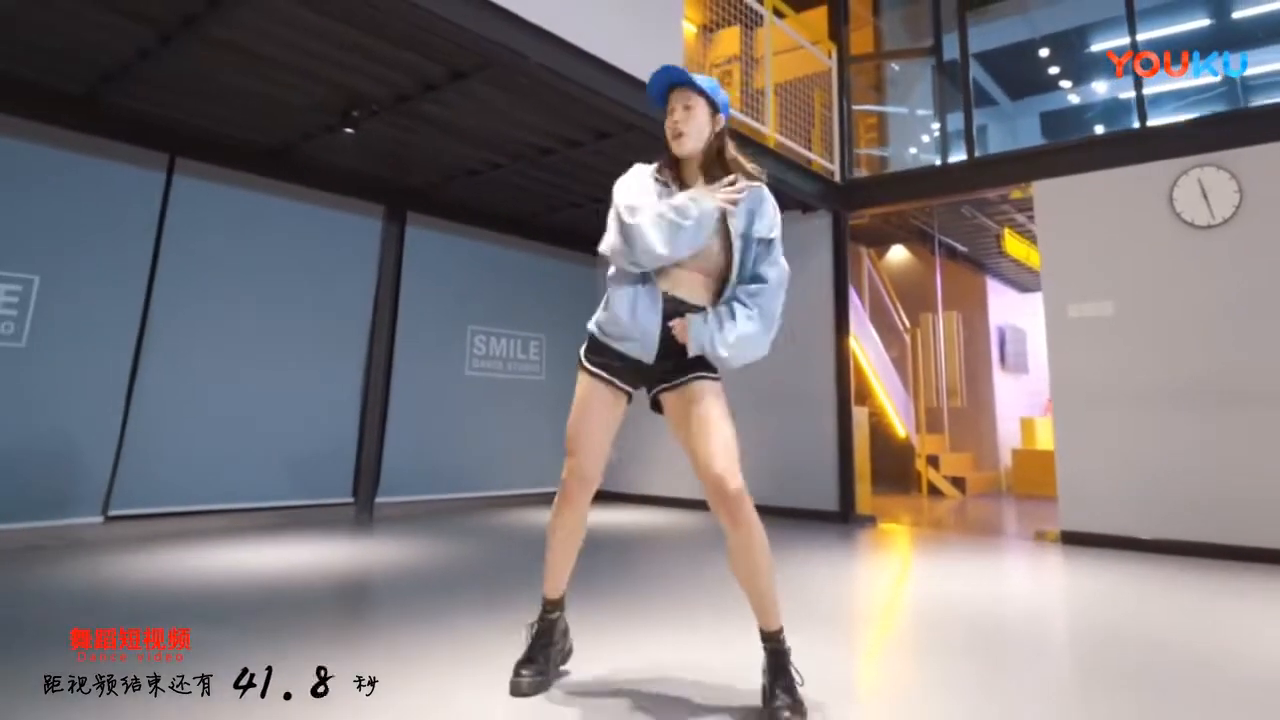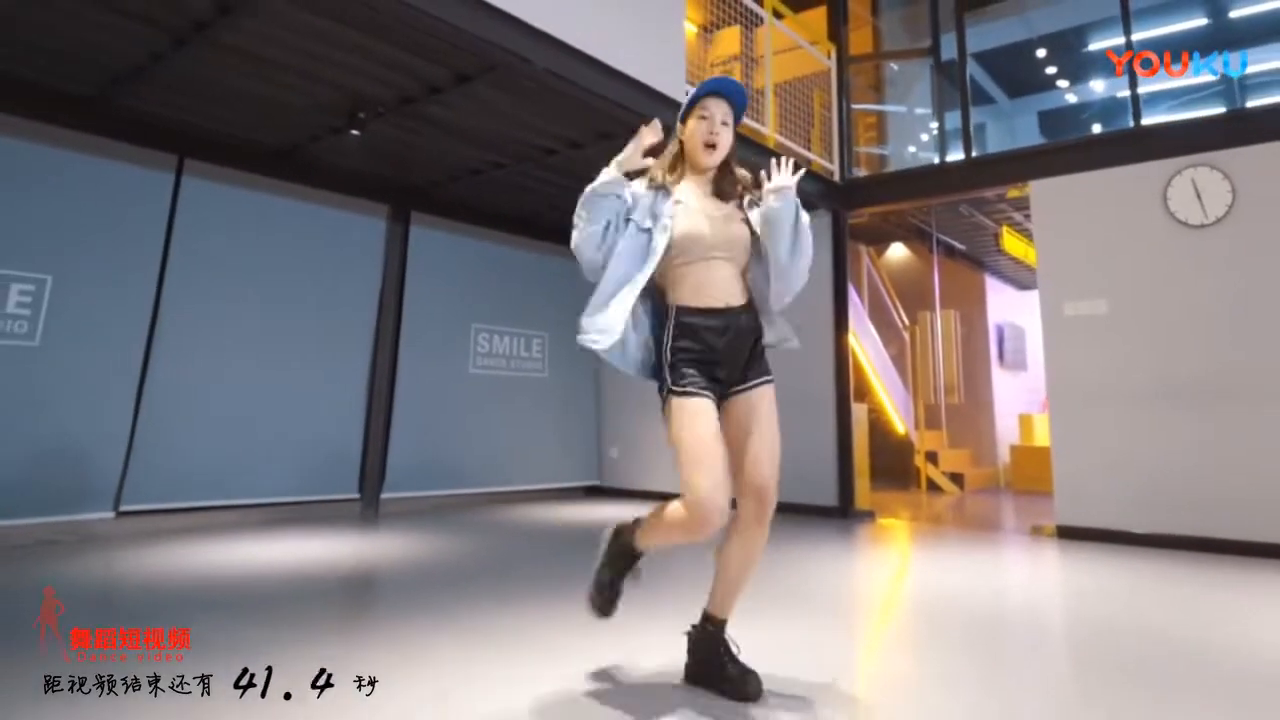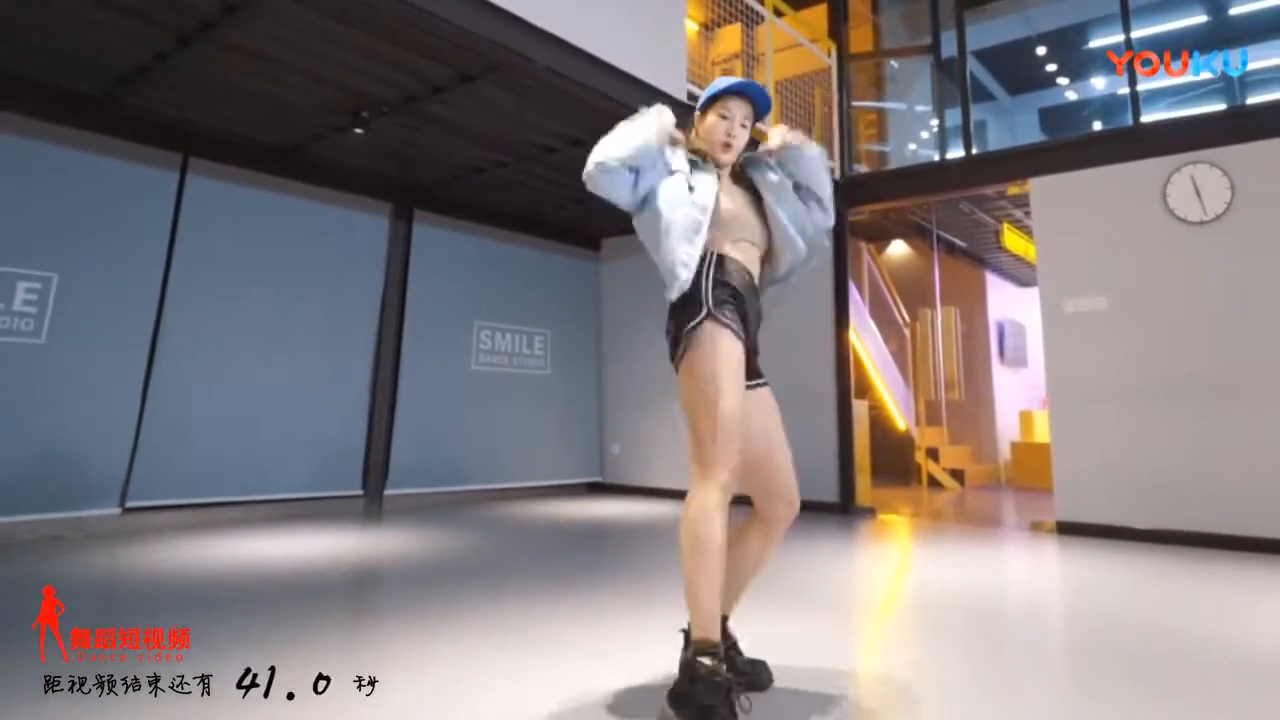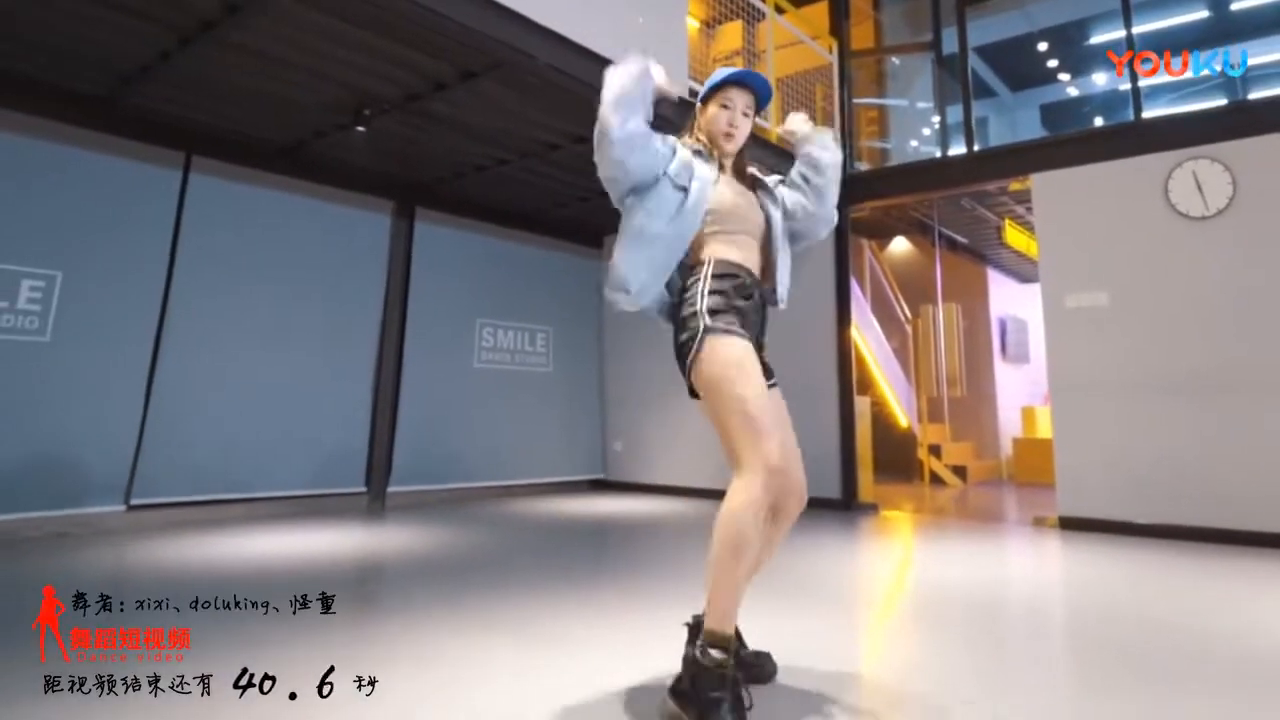
dt=0.4s
person 1, frame 1
left shoulder: (751, 198)
right shoulder: (642, 183)
left elbow: (766, 288)
right elbow: (634, 247)
left wrist: (707, 332)
right wrist: (700, 207)
left hip: (691, 348)
right hip: (623, 339)
left knee: (729, 490)
right knee: (576, 487)
left ankle: (776, 655)
right ankle: (550, 628)
person 1, frame 2
left shoulder: (750, 202)
right shoulder: (648, 195)
left elbow: (785, 280)
right elbow: (591, 250)
left wrist: (786, 203)
right wrist: (621, 172)
left hip: (744, 353)
right hip: (683, 354)
left knee: (761, 497)
right knee: (708, 508)
left ankle: (709, 642)
right ankle: (629, 542)
person 1, frame 3
left shoulder: (760, 189)
right shoulder: (672, 170)
left elbow: (818, 213)
right elbow: (606, 170)
left wrist: (789, 151)
right wrist: (652, 127)
left hip: (741, 334)
right hip: (703, 306)
left knee: (780, 501)
right knee: (717, 473)
left ankle: (714, 635)
right ankle: (702, 662)
person 1, frame 4
left shoulder: (762, 189)
right shoulder: (675, 163)
left elbow: (817, 212)
right elbow: (619, 147)
left wrist: (812, 142)
right wrist: (638, 85)
left hip: (749, 323)
right hip: (708, 306)
left knee: (789, 494)
right knee: (761, 467)
left ankle: (714, 627)
